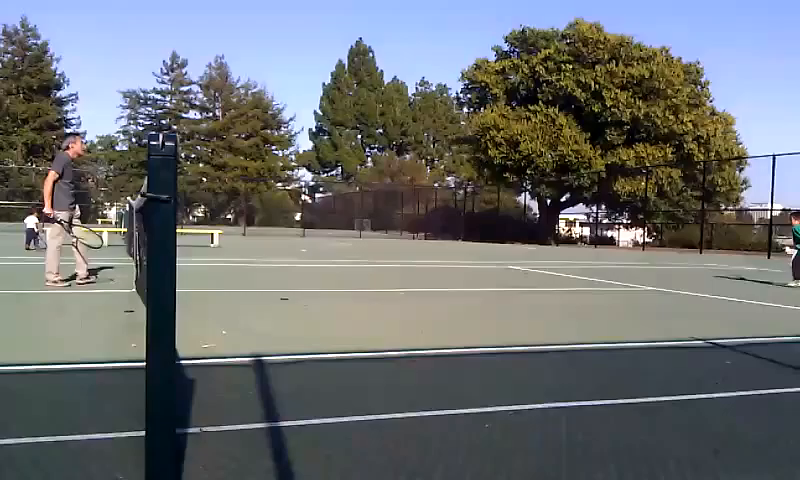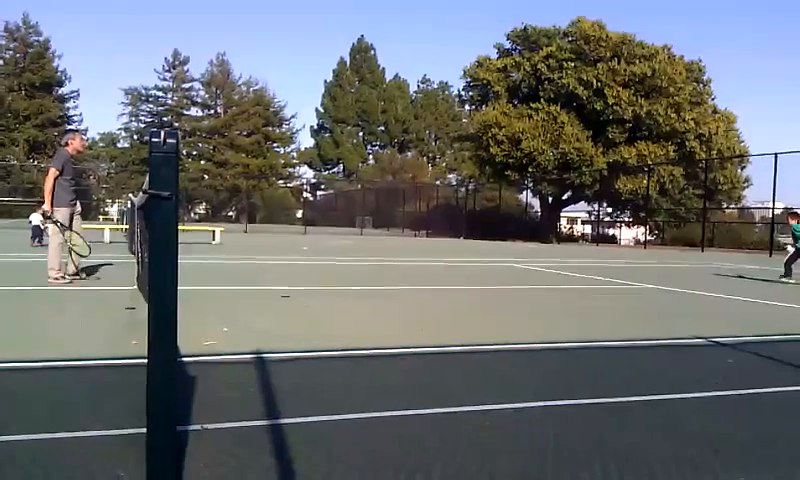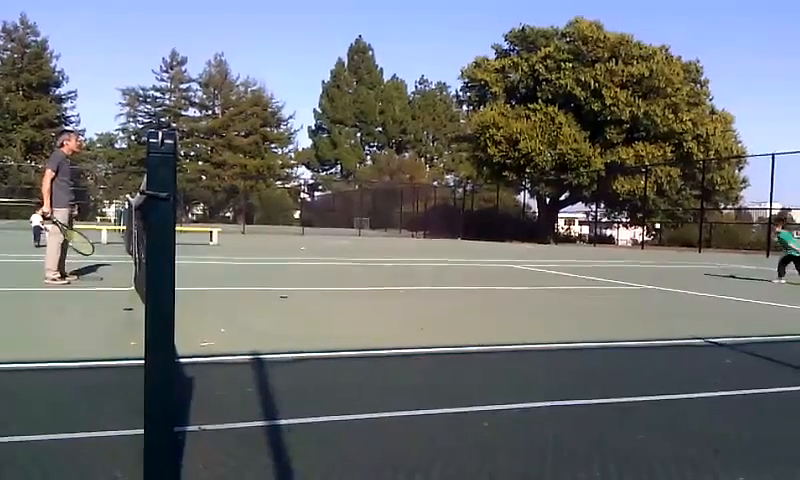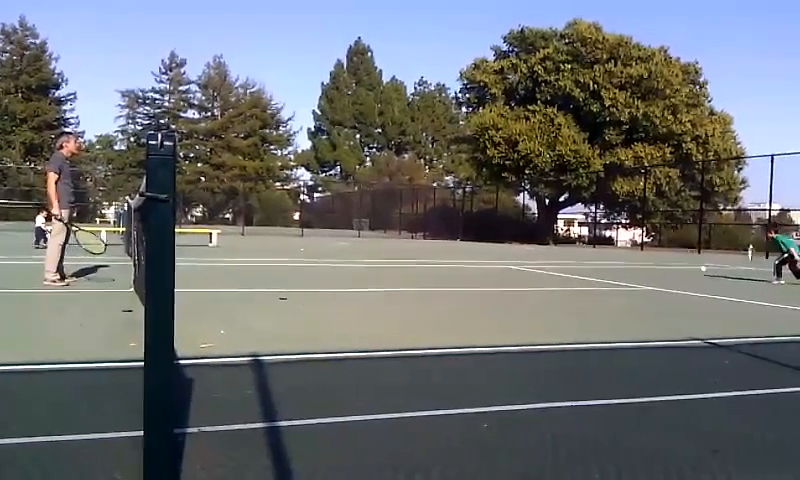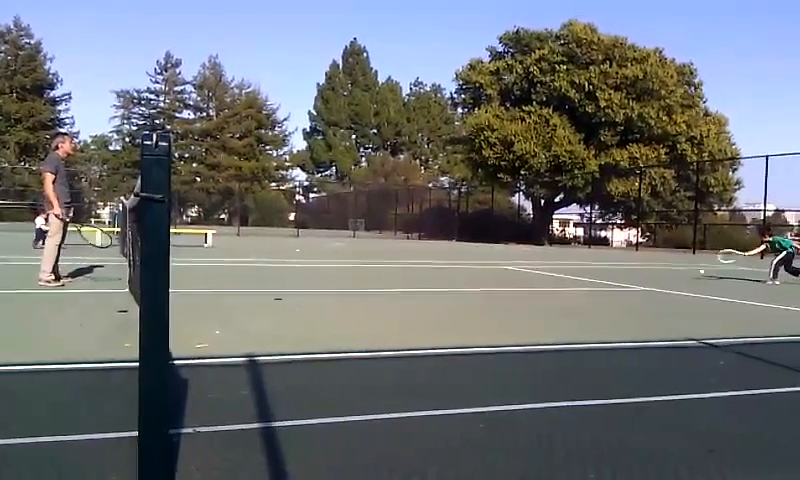
dt=0.2s
person 1, frame 1
left shoulder: (68, 161)
right shoulder: (62, 158)
right elbow: (49, 181)
right wrist: (48, 205)
left hip: (71, 208)
right hip: (60, 209)
left knee: (79, 239)
right knee: (56, 241)
left ankle: (82, 275)
right ankle: (52, 277)
person 1, frame 2
left shoulder: (69, 157)
right shoulder: (62, 155)
right elbow: (50, 178)
right wrist: (47, 202)
left hip: (72, 204)
right hip: (61, 205)
right knee: (58, 238)
left ankle: (72, 270)
right ankle: (54, 274)
person 1, frame 3
left shoulder: (65, 159)
right shoulder: (57, 156)
right elbow: (46, 180)
right wrist: (46, 204)
left hip: (68, 205)
right hip: (59, 206)
left knee: (64, 240)
right knee: (56, 239)
left ankle: (60, 272)
right ankle: (51, 275)
person 1, frame 4
left shoulder: (64, 160)
right shoulder: (57, 158)
right elbow: (51, 183)
right wrist: (55, 206)
left hip: (67, 207)
right hip: (61, 207)
left knee: (63, 241)
right knee: (56, 240)
left ankle: (59, 273)
right ankle: (50, 276)
person 1, frame 5
left shoulder: (60, 161)
right shoulder: (52, 158)
right elbow: (48, 184)
right wrist: (55, 206)
left hip: (64, 208)
right hip: (57, 208)
left knee: (58, 242)
right knee: (53, 240)
left ankle: (54, 274)
right ankle: (45, 276)
